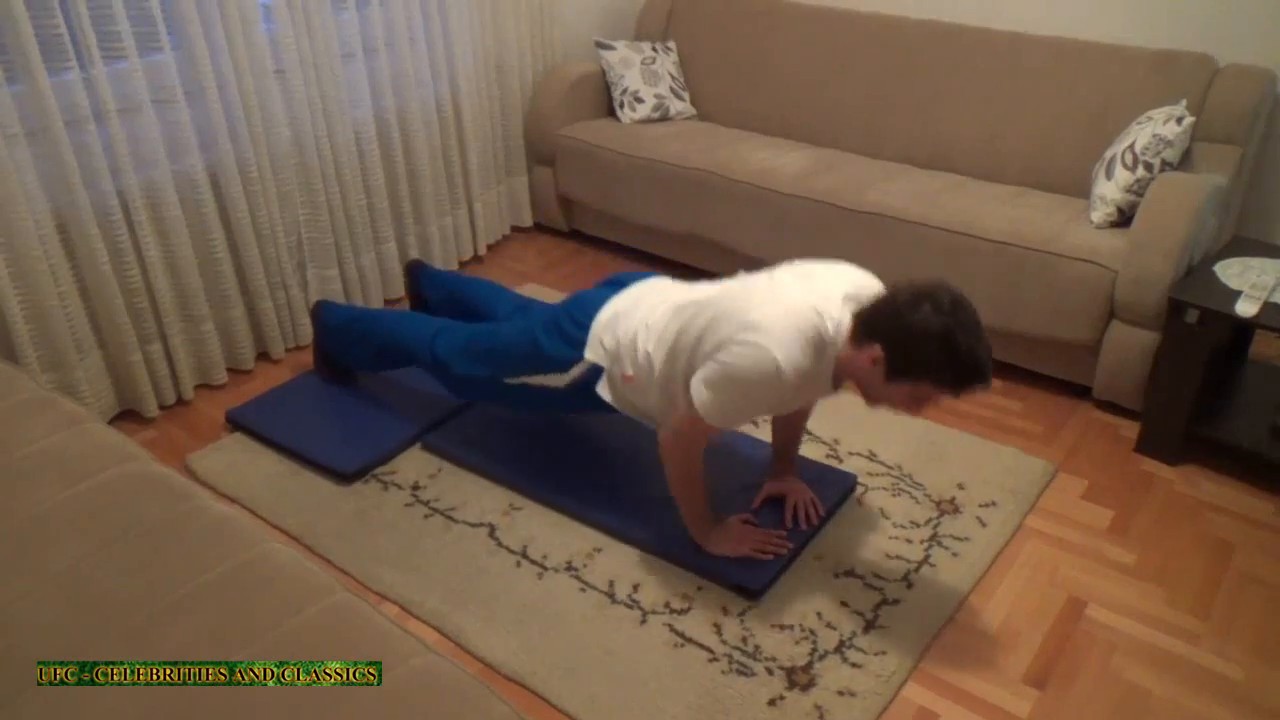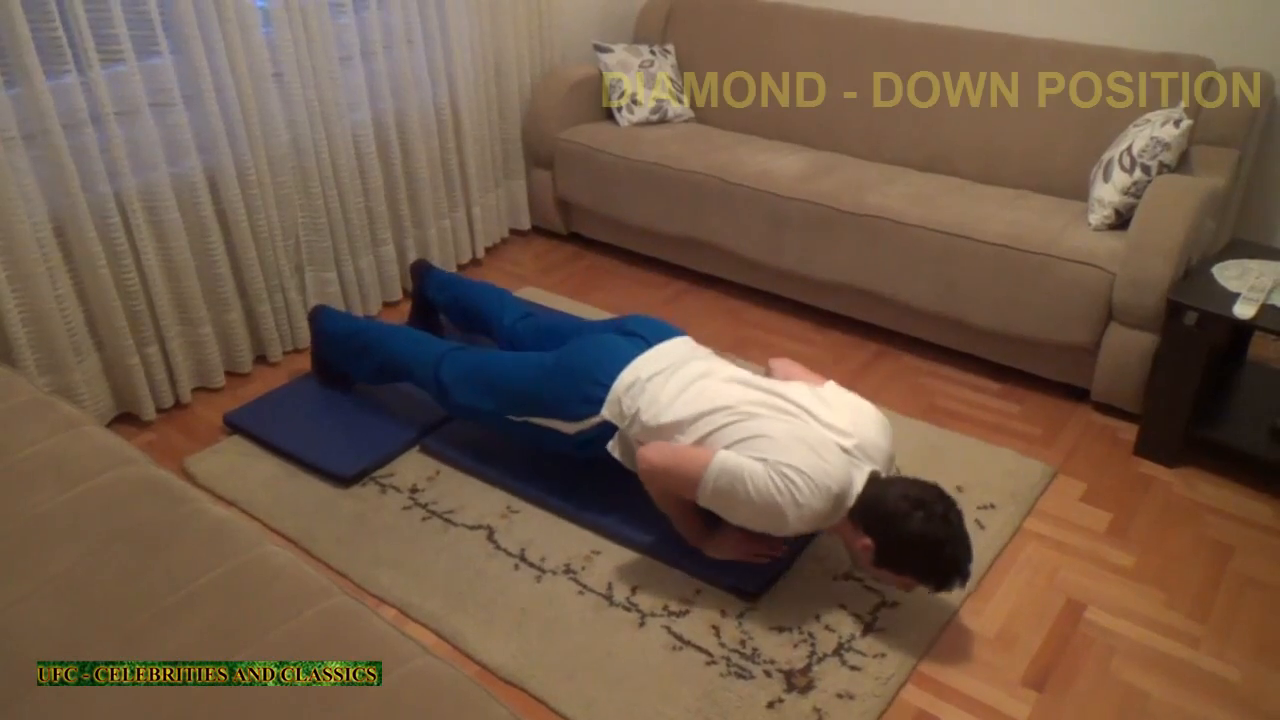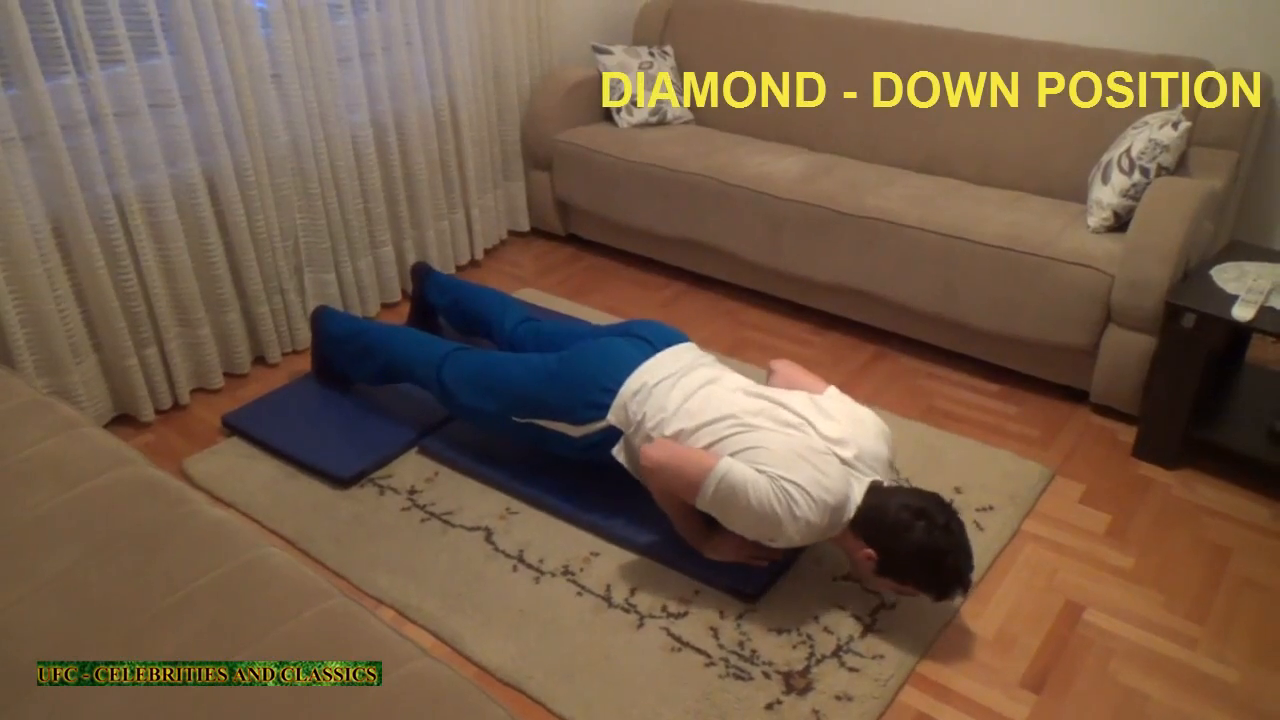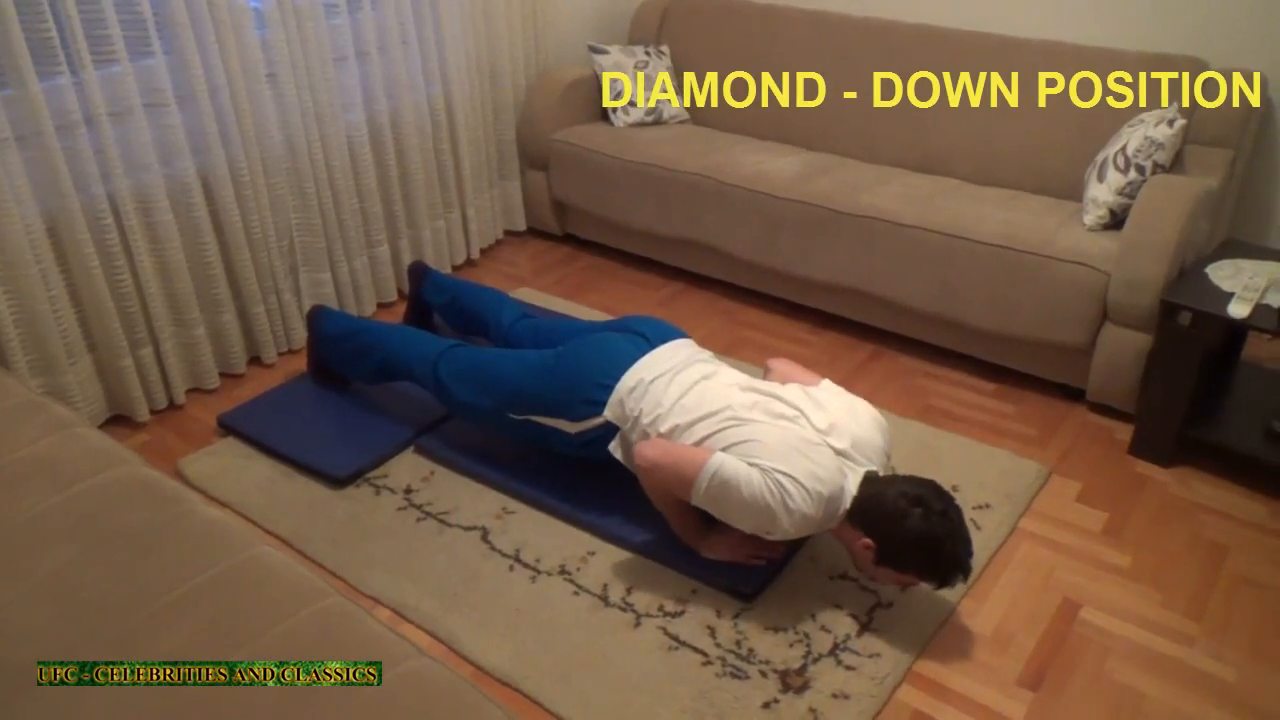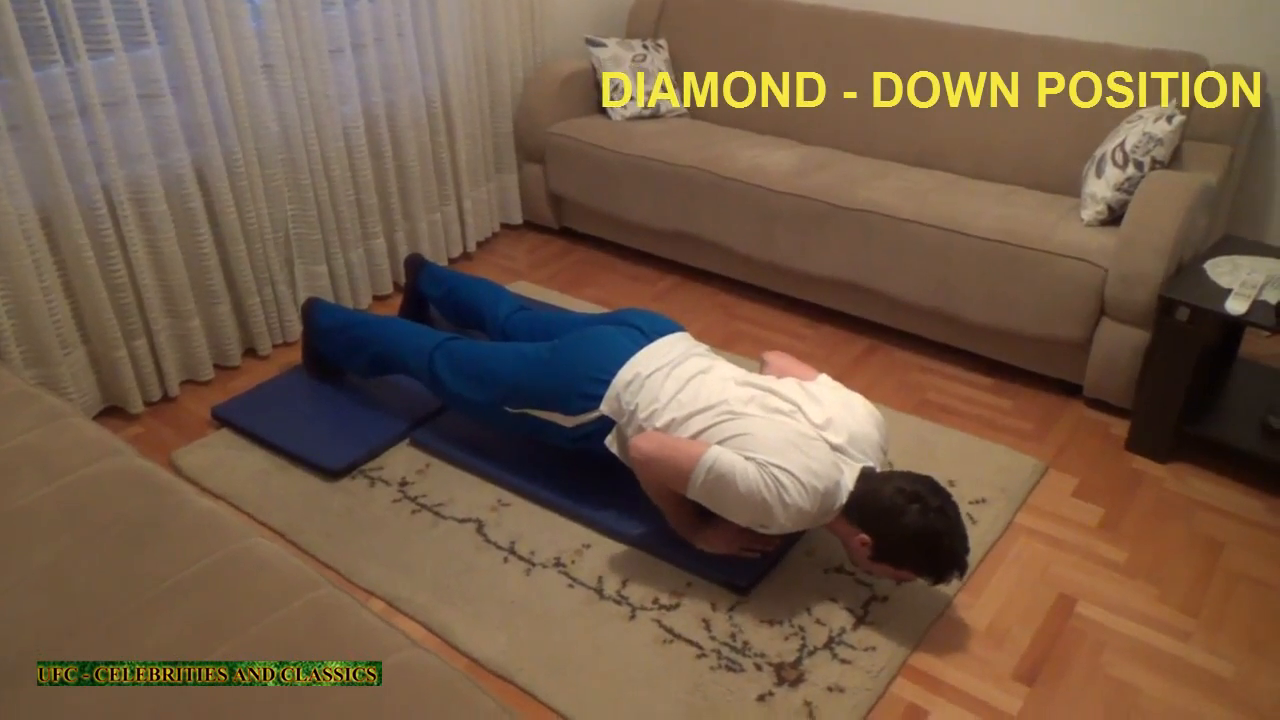
dt=0.4s
person 1, frame 1
left shoulder: (864, 299)
right shoulder: (771, 353)
right elbow: (679, 441)
left wrist: (784, 469)
right wrist: (709, 535)
left hip: (643, 298)
right hip: (599, 350)
left knee: (515, 316)
right knee: (460, 359)
left ankle: (431, 283)
right ankle: (338, 328)
person 1, frame 2
left shoulder: (872, 434)
right shoulder: (792, 498)
left elbow: (783, 363)
right elbow: (655, 464)
right wrist: (706, 540)
left hip: (658, 351)
right hip: (606, 399)
left knee: (524, 330)
right knee: (459, 379)
left ankle: (435, 286)
right ankle: (337, 332)
person 1, frame 3
left shoulder: (872, 438)
right shoulder: (792, 511)
left elbow: (783, 367)
right elbow: (656, 460)
right wrist: (706, 542)
left hip: (661, 354)
right hip: (608, 401)
left knee: (525, 333)
right knee: (460, 377)
left ankle: (435, 289)
right ankle: (338, 334)
person 1, frame 4
left shoulder: (869, 432)
right shoulder: (787, 502)
left elbow: (781, 364)
right elbow: (652, 459)
right wrist: (703, 539)
left hip: (658, 350)
right hip: (603, 397)
left knee: (520, 329)
right knee: (456, 374)
left ankle: (430, 287)
right ankle: (334, 334)
person 1, frame 5
left shoulder: (866, 425)
right shoulder: (785, 497)
left elbow: (776, 358)
right elbow: (647, 451)
right wrist: (699, 533)
left hip: (654, 343)
right hip: (601, 390)
left knee: (516, 323)
right knee: (453, 369)
left ankle: (428, 280)
right ankle: (329, 326)
